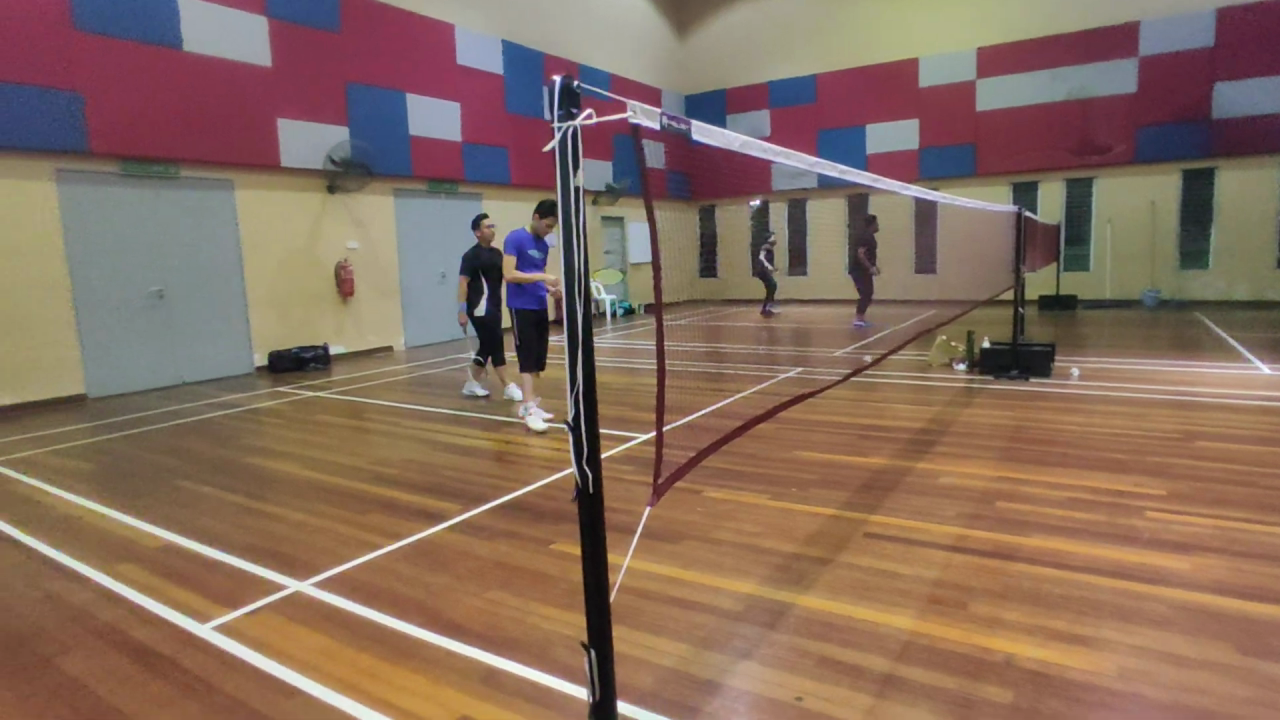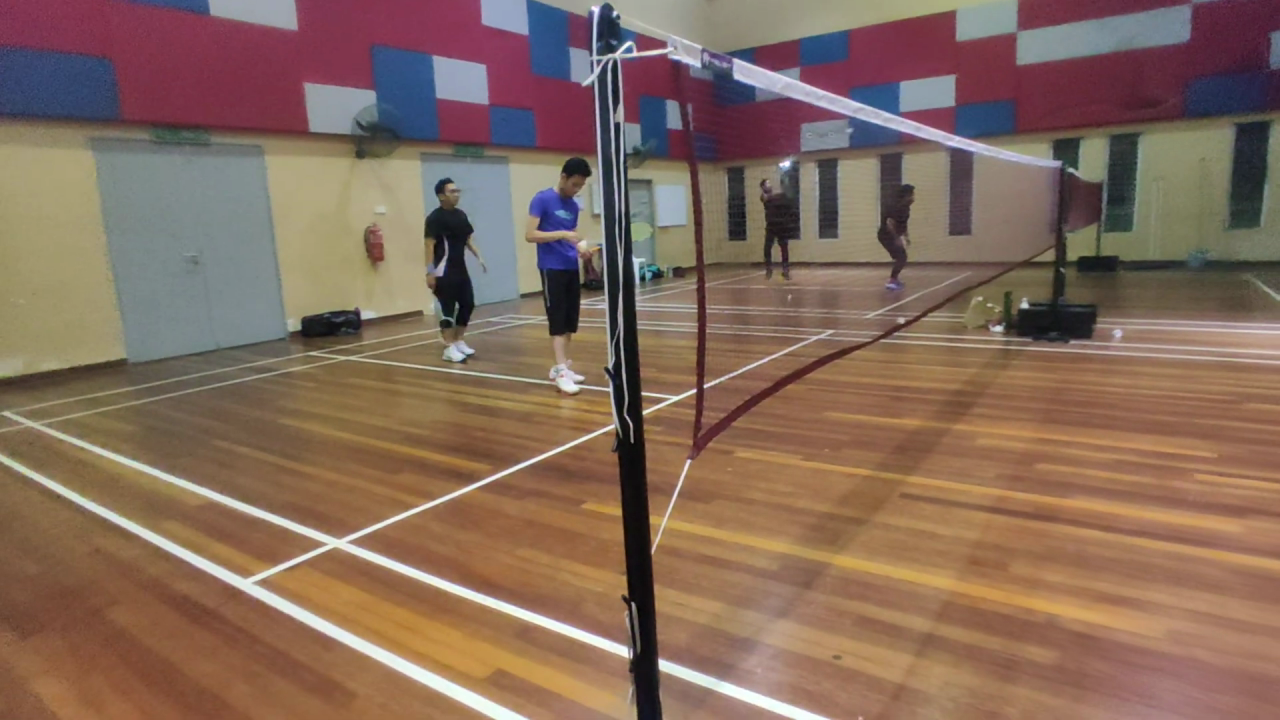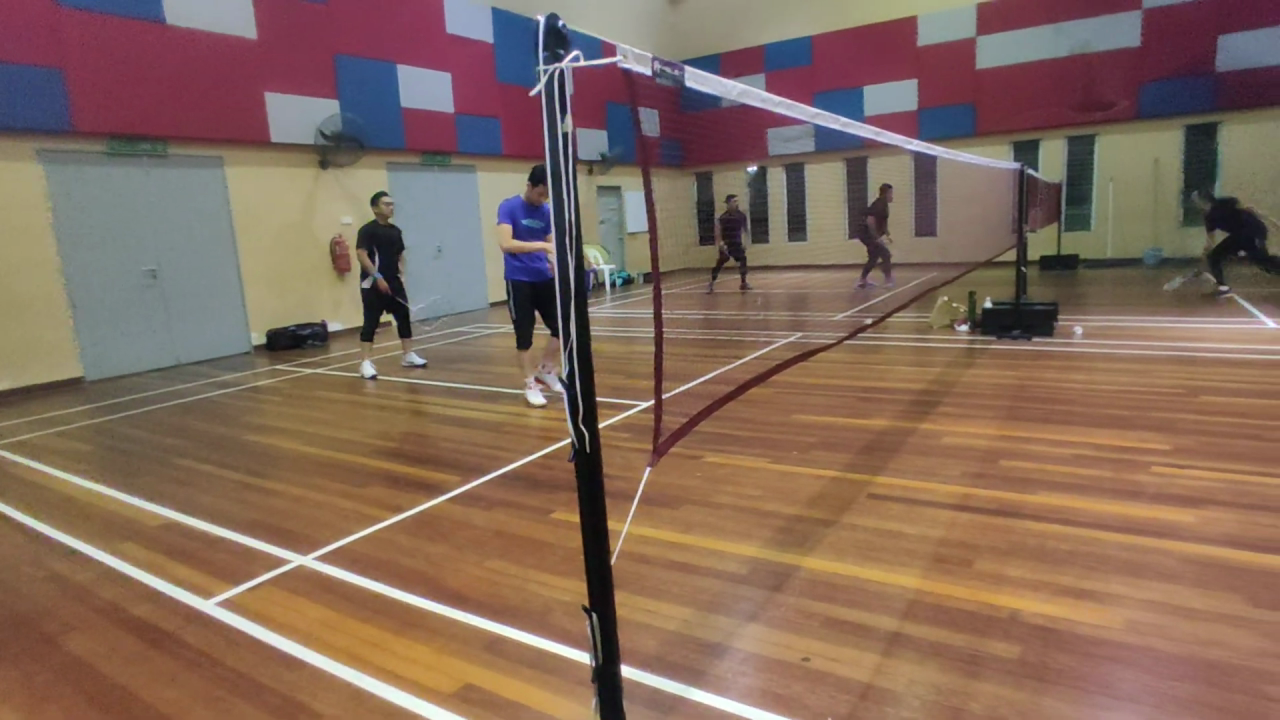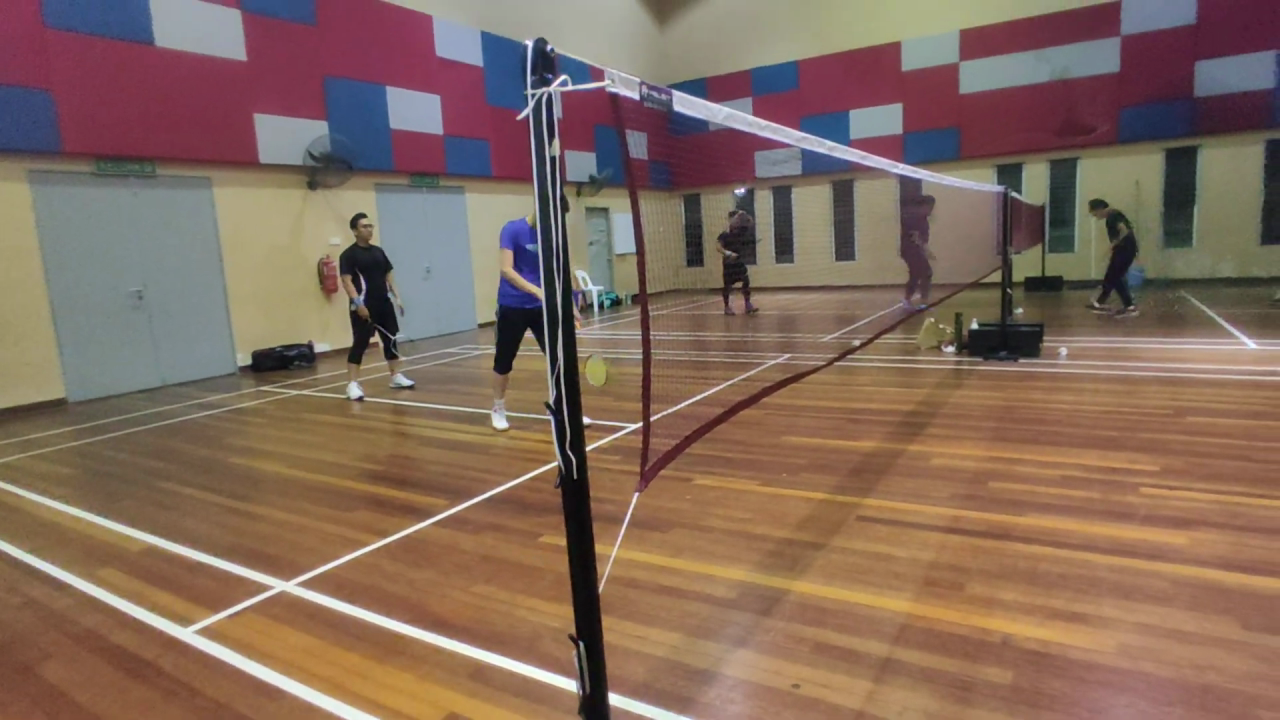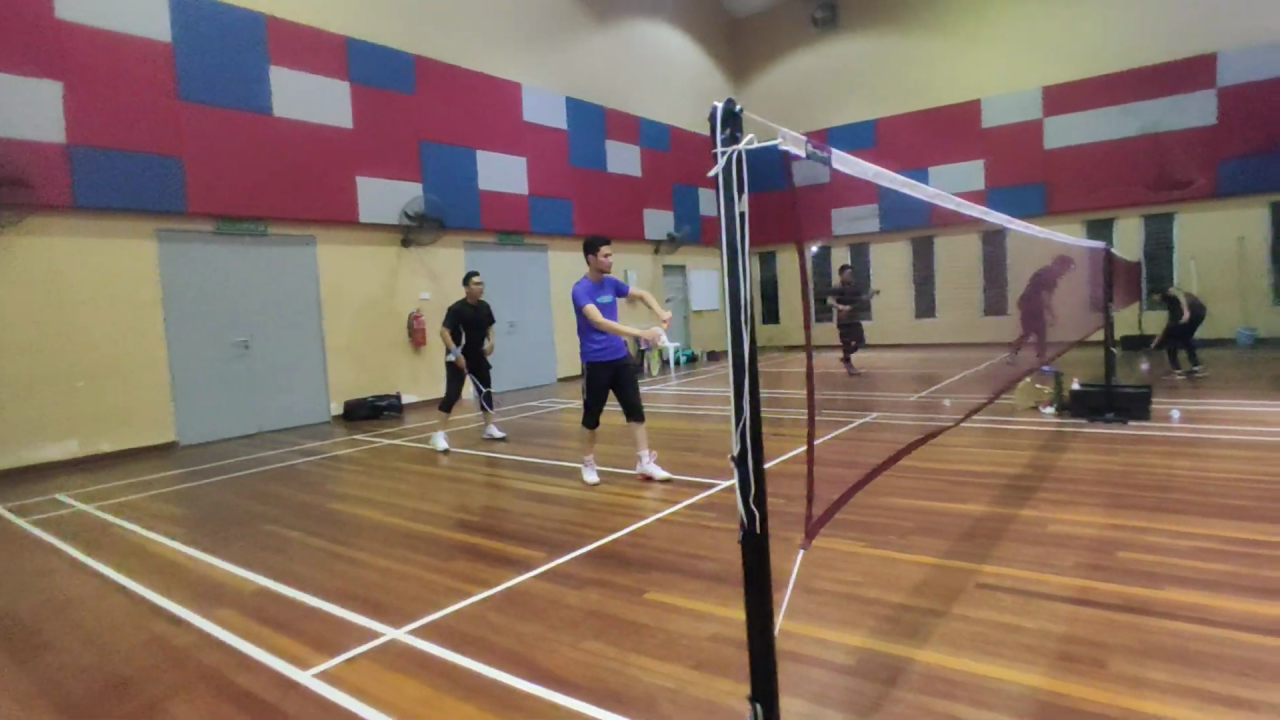
dt=1s
person 1, frame 1
left shoulder: (543, 245)
right shoulder: (515, 239)
right elbow: (509, 275)
left wrist: (551, 288)
right wrist: (543, 277)
left hip: (540, 307)
right hip: (522, 308)
left knee: (538, 360)
right knee: (528, 359)
left ankle: (530, 405)
right ankle: (530, 410)
person 1, frame 2
left shoulder: (573, 206)
right shoulder: (542, 200)
right elbow: (530, 234)
left wrist: (580, 248)
right wrist: (562, 234)
left hip: (571, 268)
right hip: (552, 269)
left knee: (570, 321)
right knee: (558, 321)
left ankle: (561, 367)
right ankle: (561, 372)
person 1, frame 3
left shoulder: (545, 212)
right shoulder: (509, 207)
right elbow: (505, 244)
left wrist: (553, 260)
right wrist: (541, 246)
left hip: (543, 279)
right hip: (519, 281)
left knee: (562, 326)
right knee: (524, 336)
left ankle: (546, 370)
right ankle: (530, 385)
person 1, frame 4
right shoulder: (512, 230)
right elbow: (506, 270)
left wrist: (571, 304)
right wrist: (537, 291)
left hip: (541, 307)
right hip: (512, 307)
right knee: (503, 361)
right ankle: (498, 410)
person 1, frame 5
left shoulder: (611, 283)
right shoulder: (581, 289)
left elbow: (642, 294)
right elbow: (599, 322)
left wrist: (659, 312)
right wrist: (639, 333)
left hip: (620, 358)
right hip: (596, 362)
left knee: (636, 409)
right knee: (592, 416)
left ankle: (645, 462)
right ankle: (588, 464)
person 2, frame 1
left shoulder: (496, 253)
right shoulder: (472, 255)
right elbow: (463, 283)
right wrist: (462, 310)
left hip: (494, 308)
right hip: (481, 309)
left knee: (487, 347)
right knee: (496, 345)
left ankle: (472, 383)
right ankle: (509, 387)
person 2, frame 2
left shoulder: (461, 215)
right shoulder: (435, 218)
left elbow: (468, 238)
right elbow: (429, 245)
left wrist: (479, 257)
right wrist: (430, 272)
left hip: (460, 269)
right hip: (442, 272)
left knee: (468, 304)
right knee: (448, 308)
left ankle: (458, 341)
right ankle: (449, 348)
person 2, frame 3
left shoulder: (395, 230)
right shoulder: (367, 230)
right elbow: (361, 255)
left wrist: (401, 274)
right wrist: (377, 277)
left hip: (394, 282)
right hip: (373, 285)
left knee: (404, 317)
right knee: (371, 322)
left ankle: (408, 355)
right ankle: (366, 363)
person 2, frame 4
left shoulder: (378, 251)
right shoulder: (349, 254)
left elbow: (388, 274)
right elbow: (346, 280)
left wrist: (397, 297)
right wrist: (358, 303)
left hip: (384, 303)
right hip: (363, 307)
left knee: (391, 339)
right knee: (360, 343)
left ankle: (396, 376)
right ankle: (353, 384)
person 2, frame 5
left shoulder: (484, 307)
right shoulder: (457, 308)
left elbow: (489, 326)
right elbow: (444, 332)
left wrist: (491, 342)
right wrist: (456, 353)
left hip: (478, 356)
right hip: (458, 358)
left knee: (486, 390)
right knee: (452, 393)
left ankle: (489, 428)
right ankle: (439, 434)
